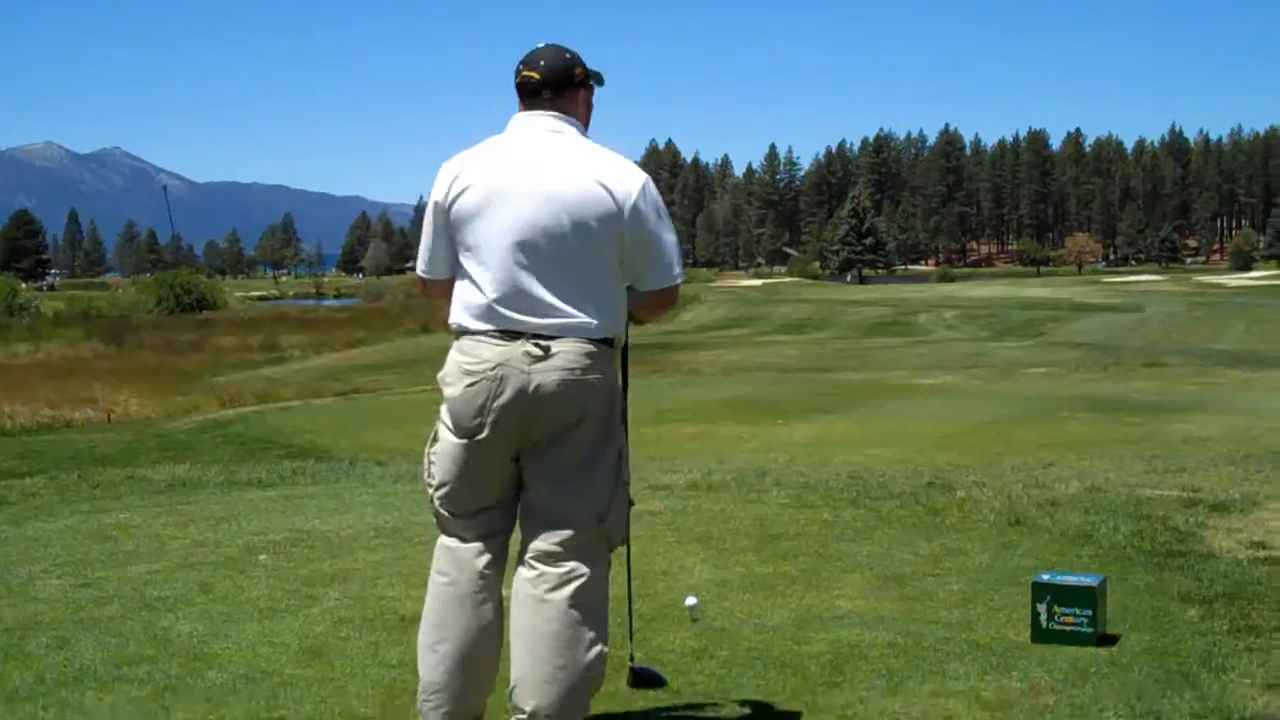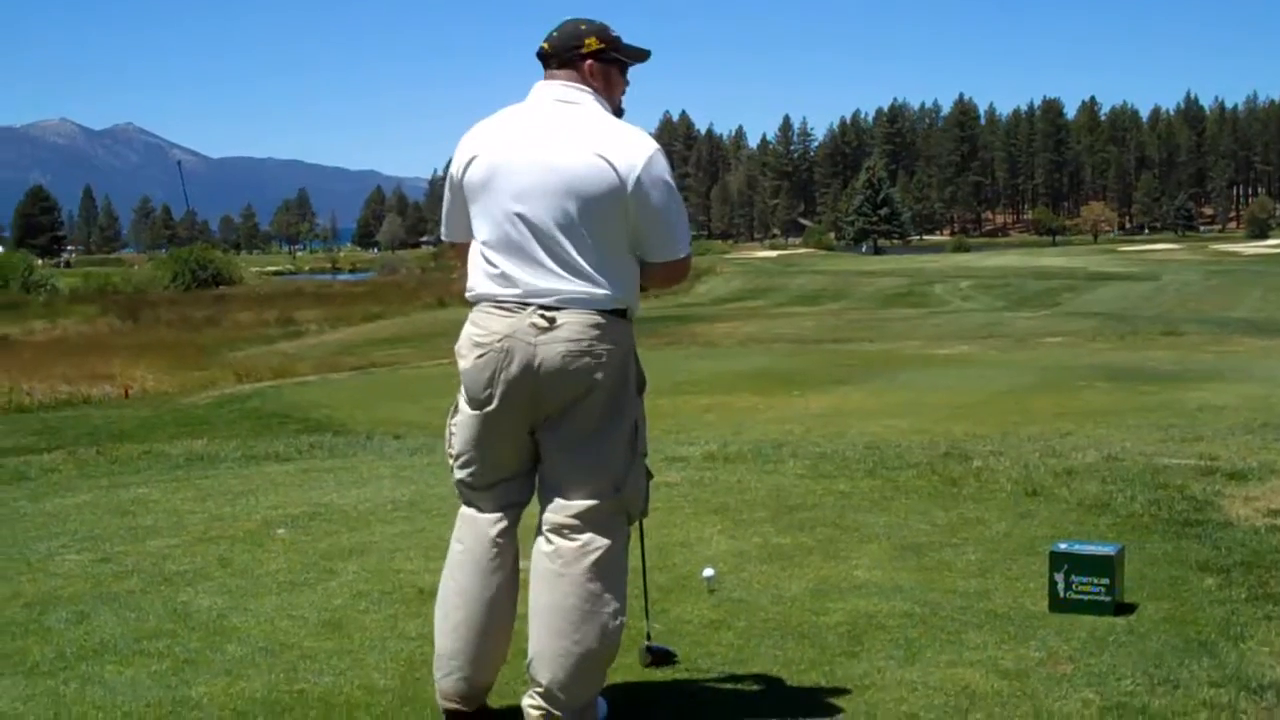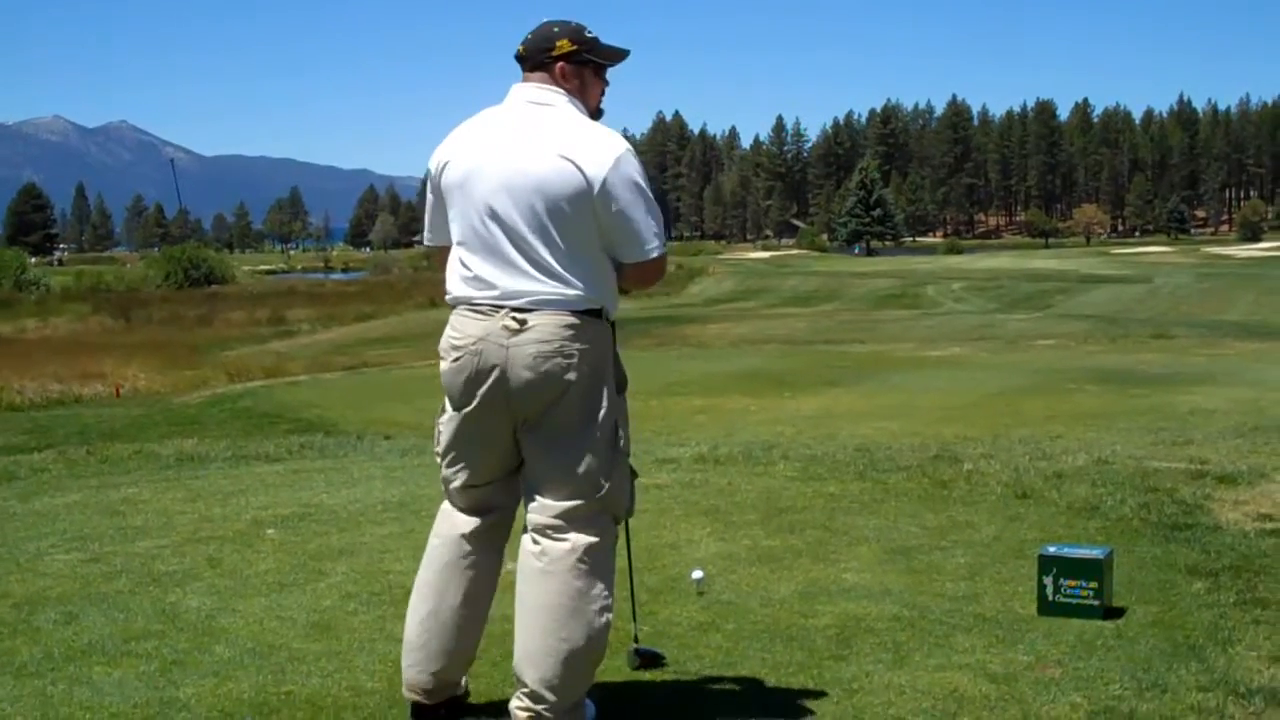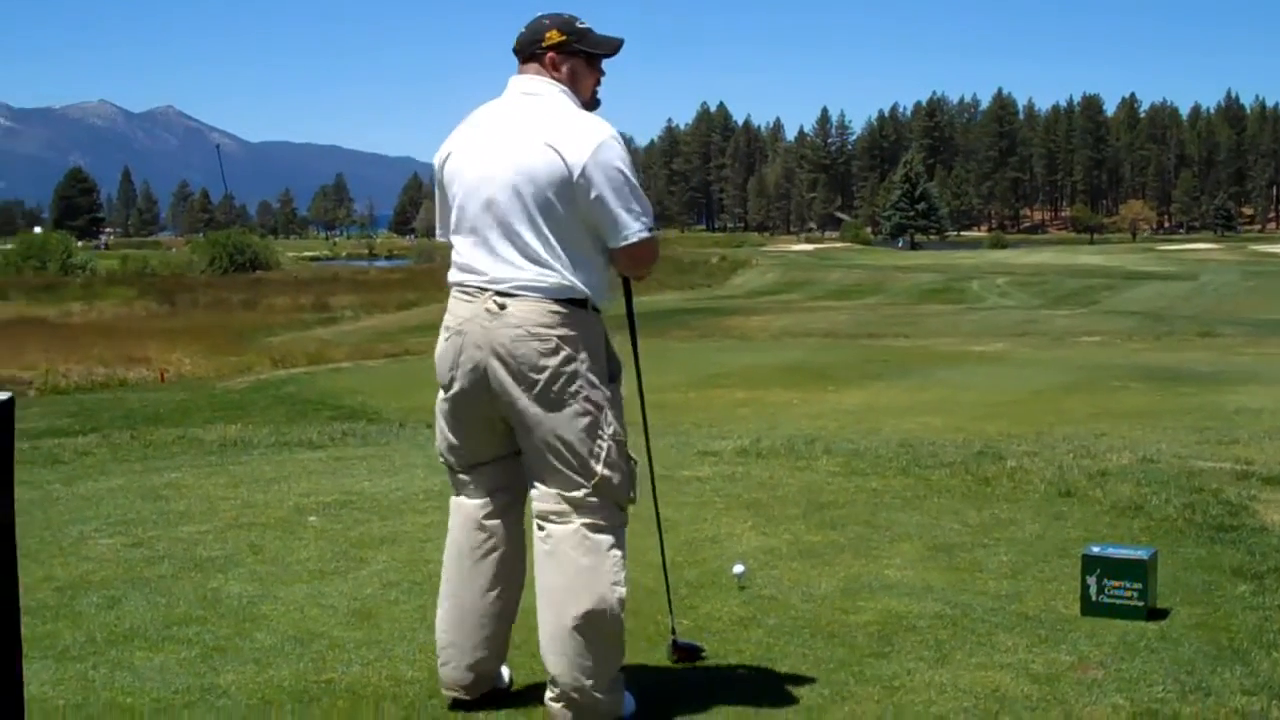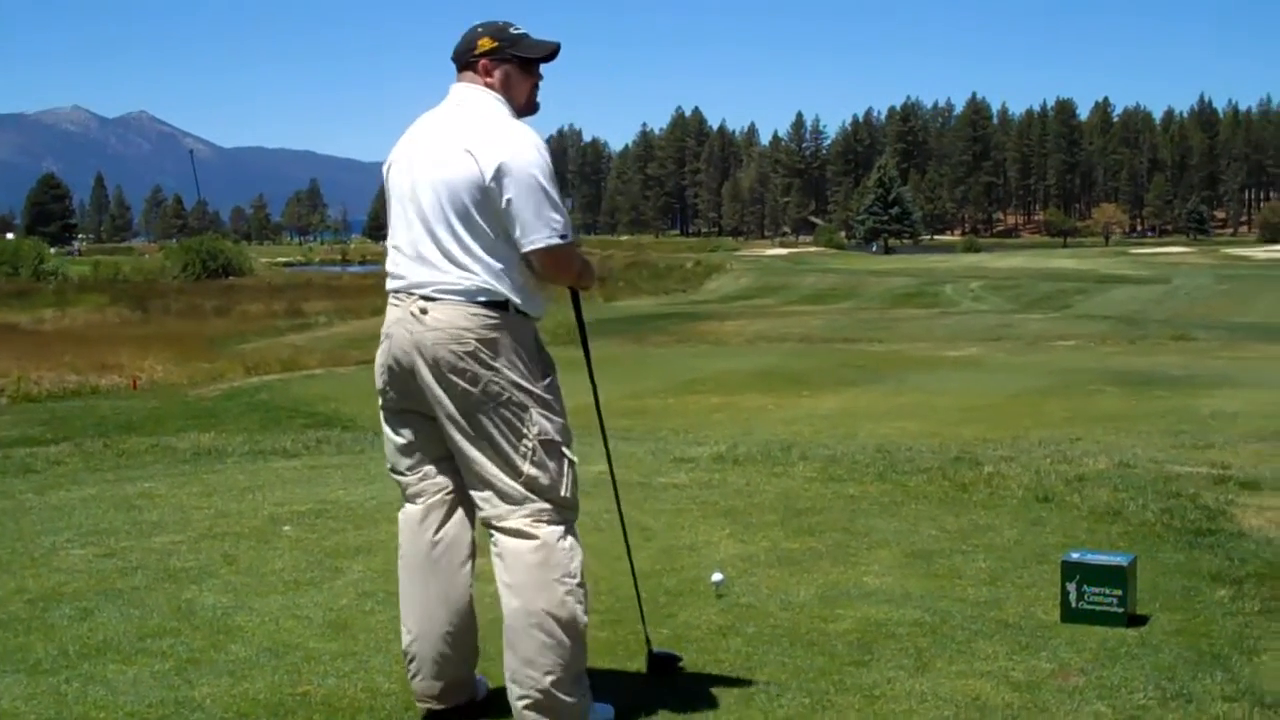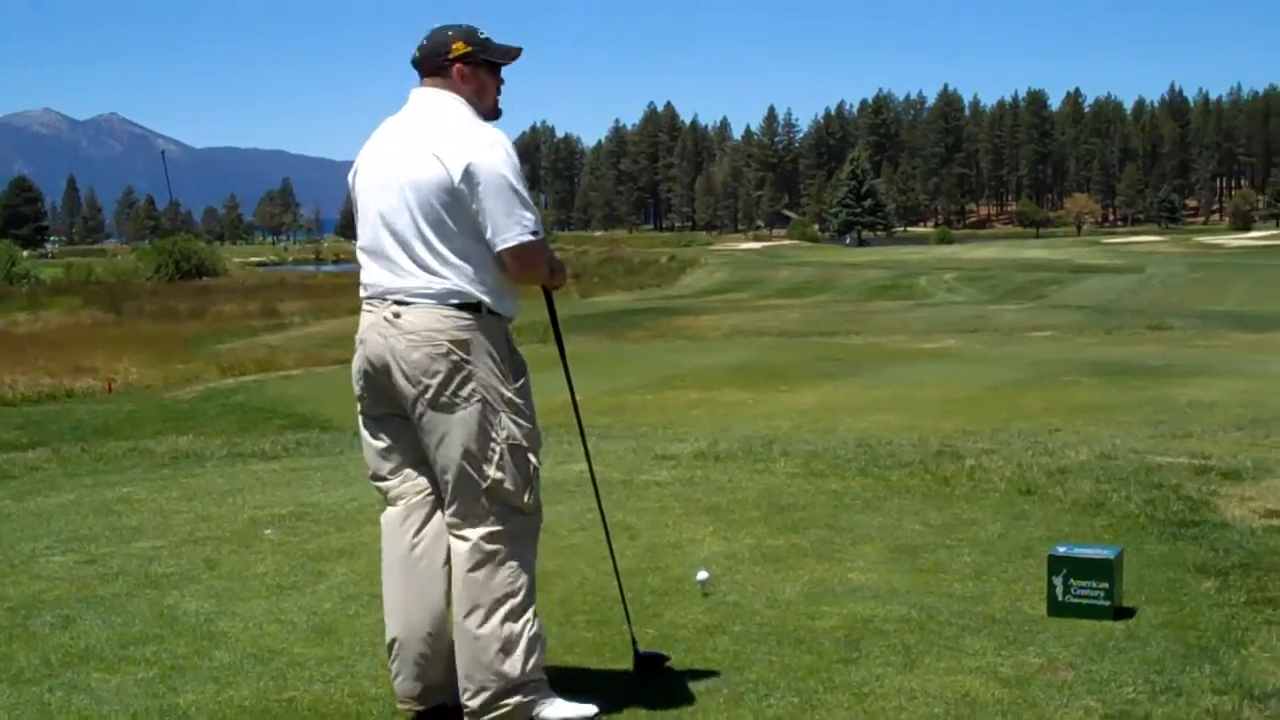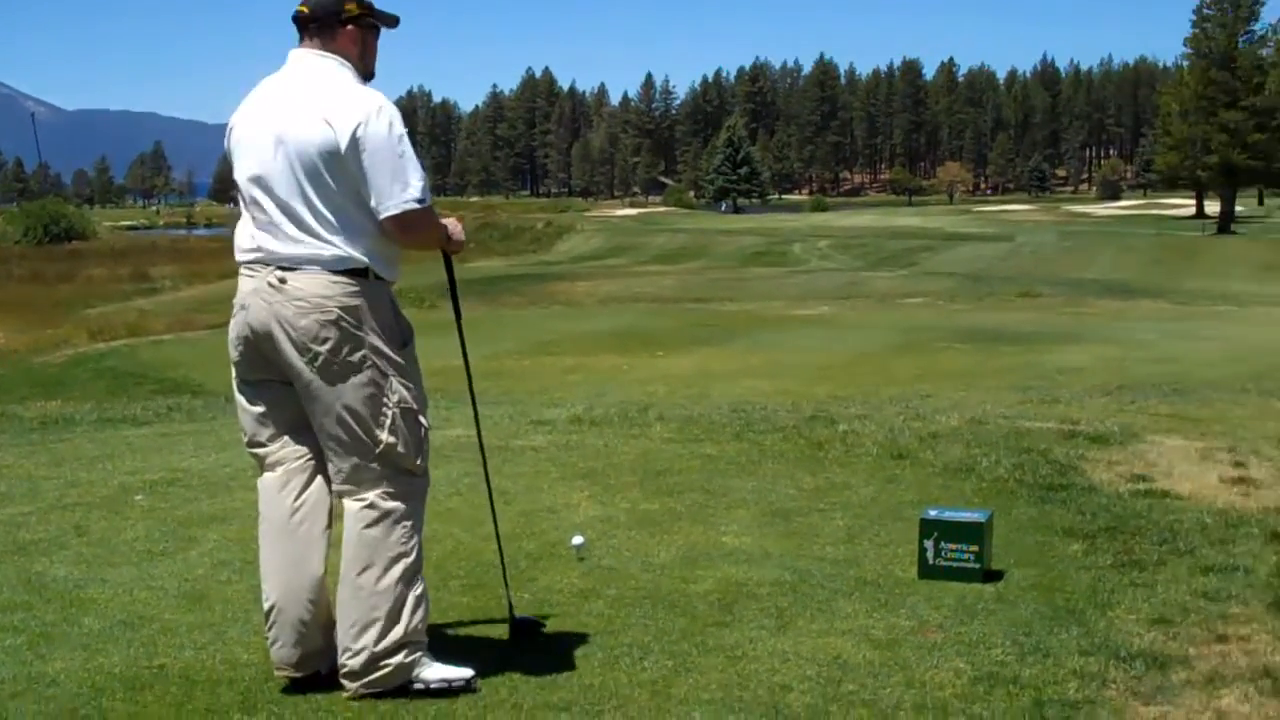
dt=0.4s
person 1, frame 1
left shoulder: (460, 170)
right shoulder: (622, 178)
left elbow: (435, 284)
right elbow: (661, 296)
left hip: (480, 366)
right hip: (575, 372)
left knee: (466, 547)
right knee: (564, 555)
person 1, frame 2
left shoulder: (479, 138)
right shoulder: (631, 148)
left elbow: (459, 242)
right elbow: (671, 267)
left hip: (494, 335)
right hip: (586, 344)
left knee: (484, 511)
right knee: (582, 522)
person 1, frame 3
left shoulder: (457, 143)
right shoulder: (601, 148)
right elbow: (647, 266)
left hip: (472, 337)
right hip: (562, 344)
left knee: (467, 510)
right knee: (569, 524)
person 1, frame 4
left shoulder: (462, 134)
right shoulder: (587, 135)
right elbow: (639, 253)
right wrist: (606, 261)
left hip: (468, 323)
right hip: (551, 333)
left knee: (480, 500)
right knee: (578, 511)
person 1, frame 5
left shoulder: (410, 139)
right shoulder: (510, 141)
right elbow: (548, 258)
right wrist: (584, 273)
left hip: (404, 327)
right hip: (480, 336)
left knee: (429, 505)
right knee: (529, 510)
person 1, frame 6
left shoulder: (376, 144)
right shoulder: (479, 143)
right elbow: (521, 257)
right wrist: (554, 271)
left hip: (379, 331)
right hip: (453, 339)
left knee: (410, 508)
right knee: (491, 519)
person 1, frame 7
left shoulder: (251, 106)
right shoulder: (364, 108)
right elbow: (406, 222)
right wrist: (449, 235)
left hip: (256, 297)
right hip: (335, 303)
left knee: (287, 473)
right knee: (381, 480)
left ankle: (300, 648)
right ankle: (382, 658)
